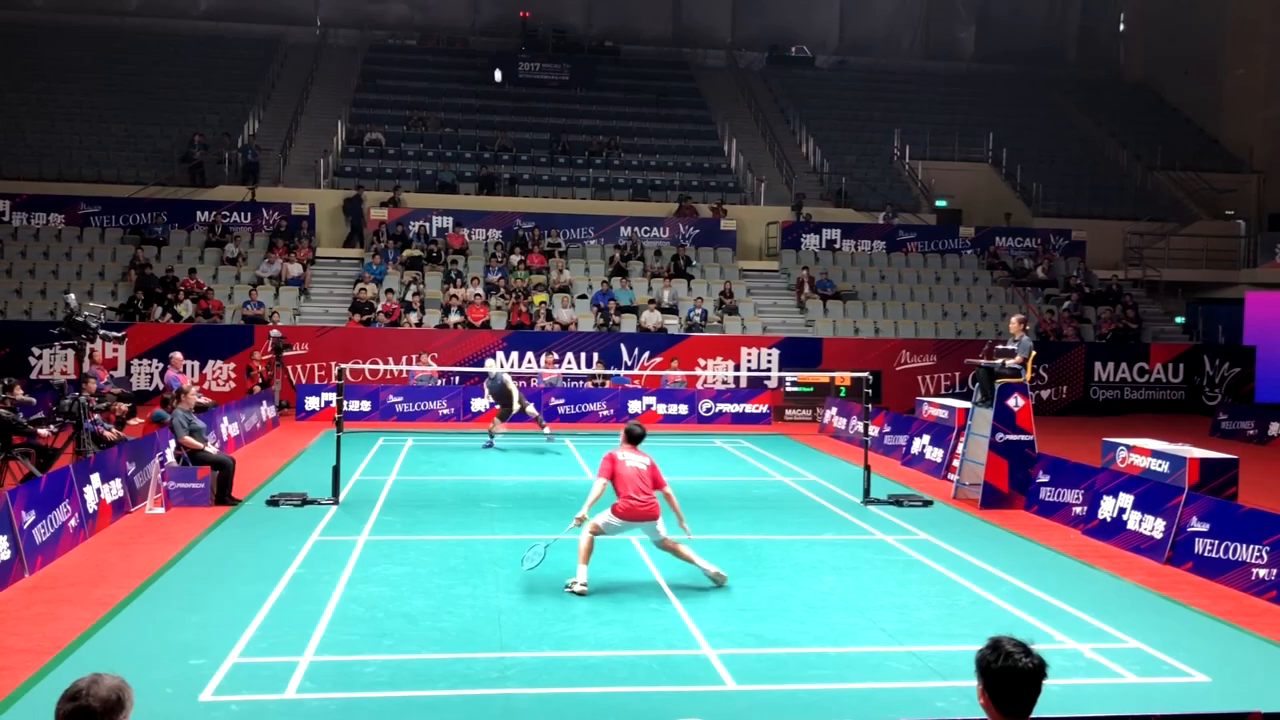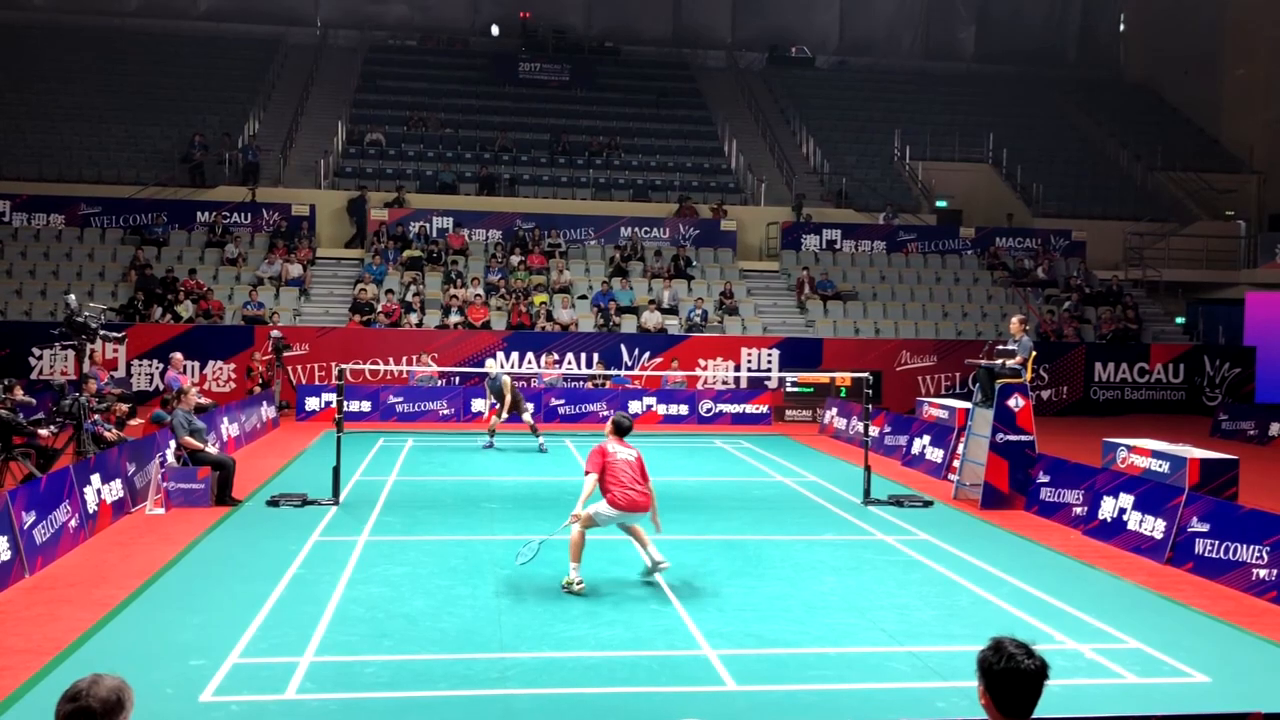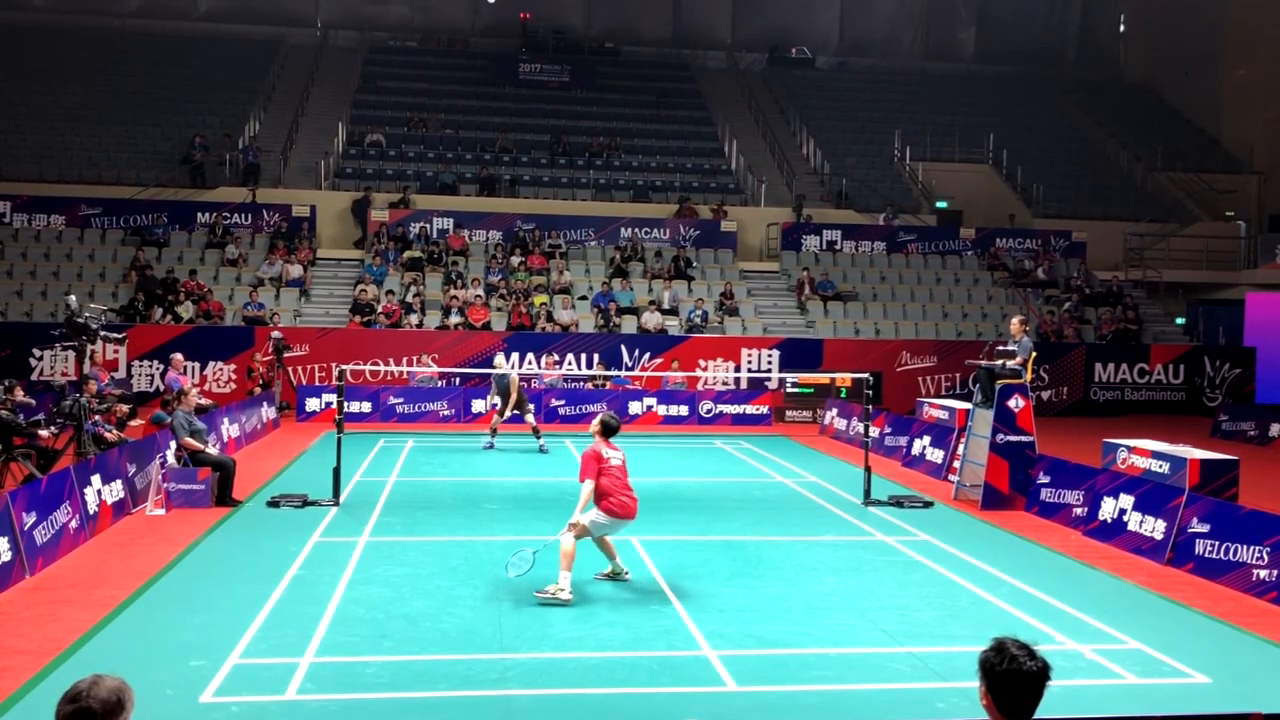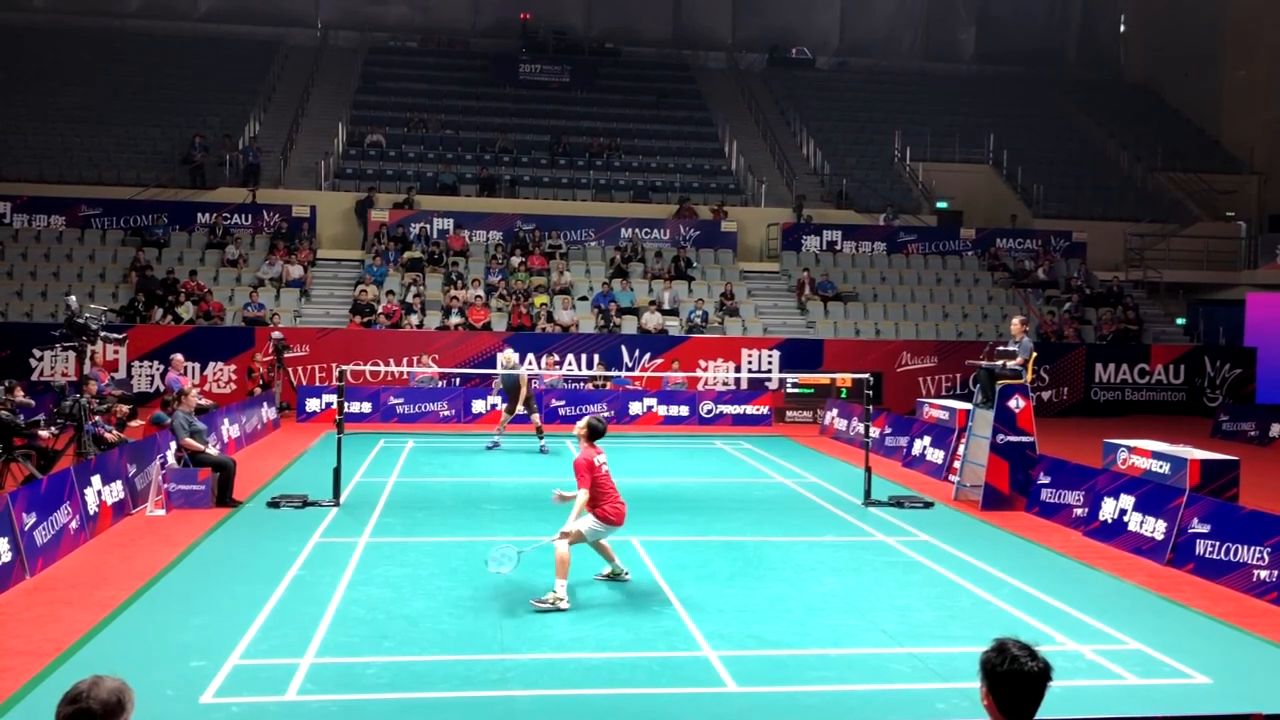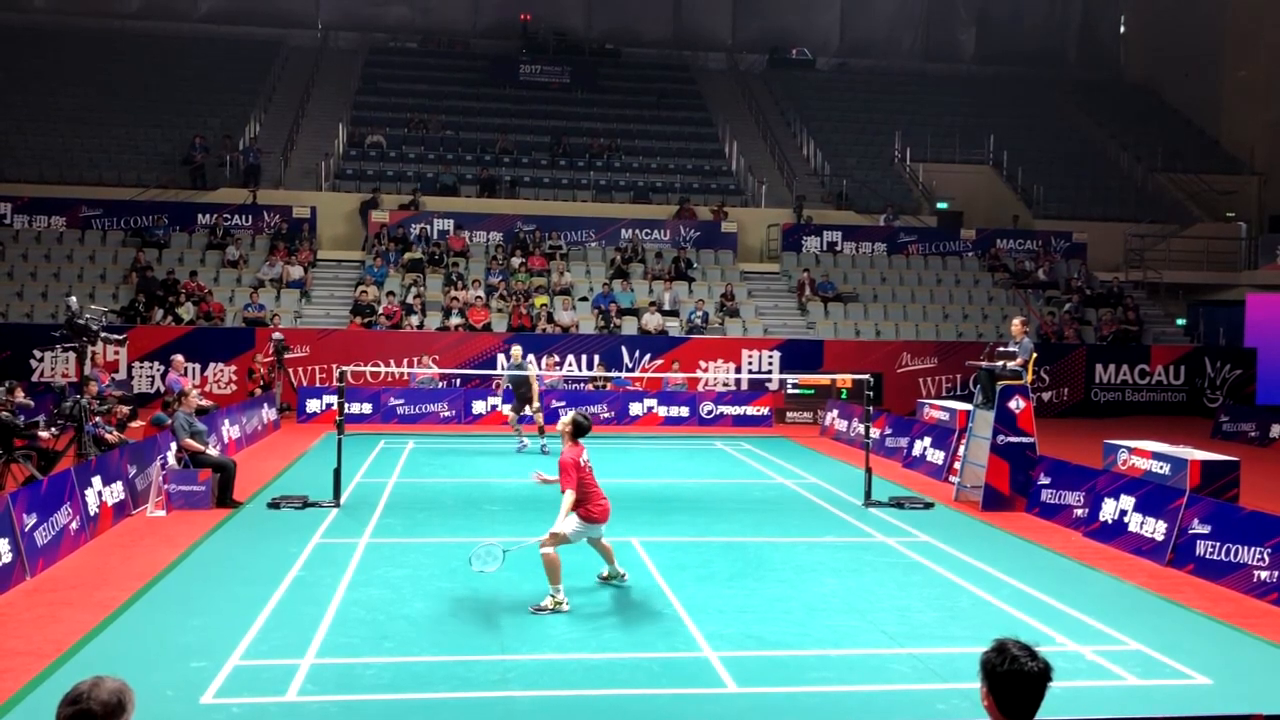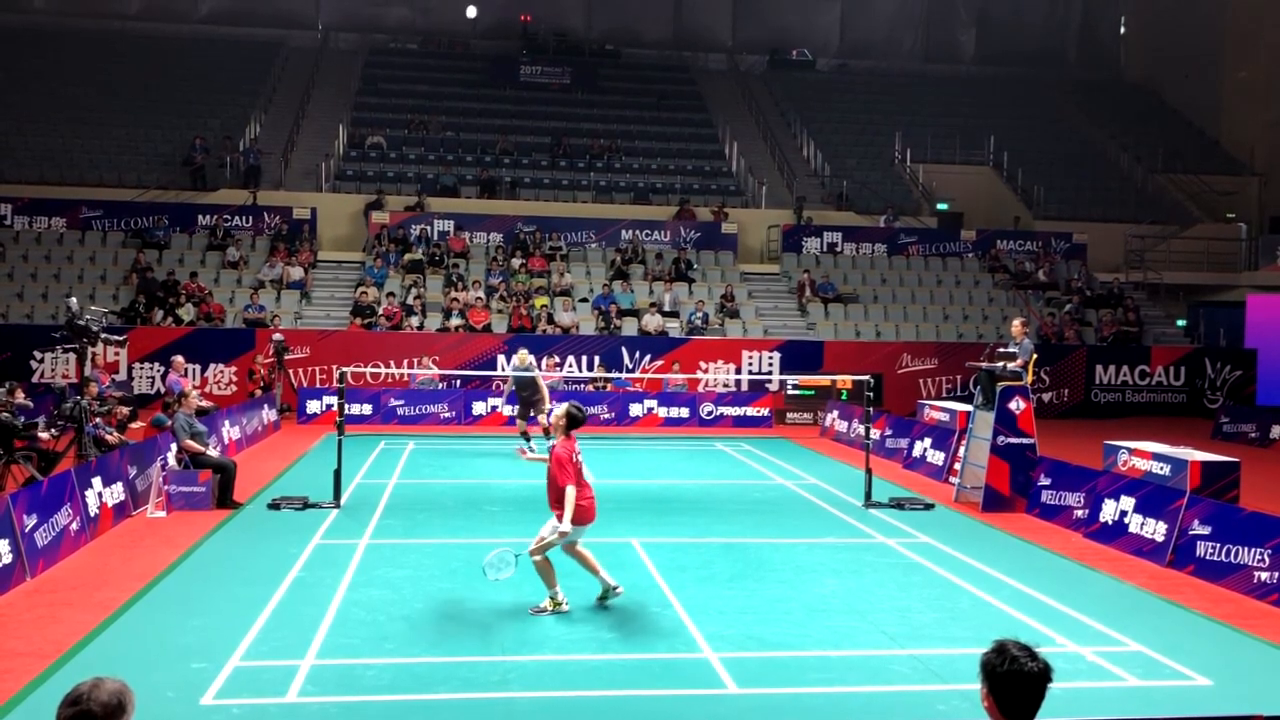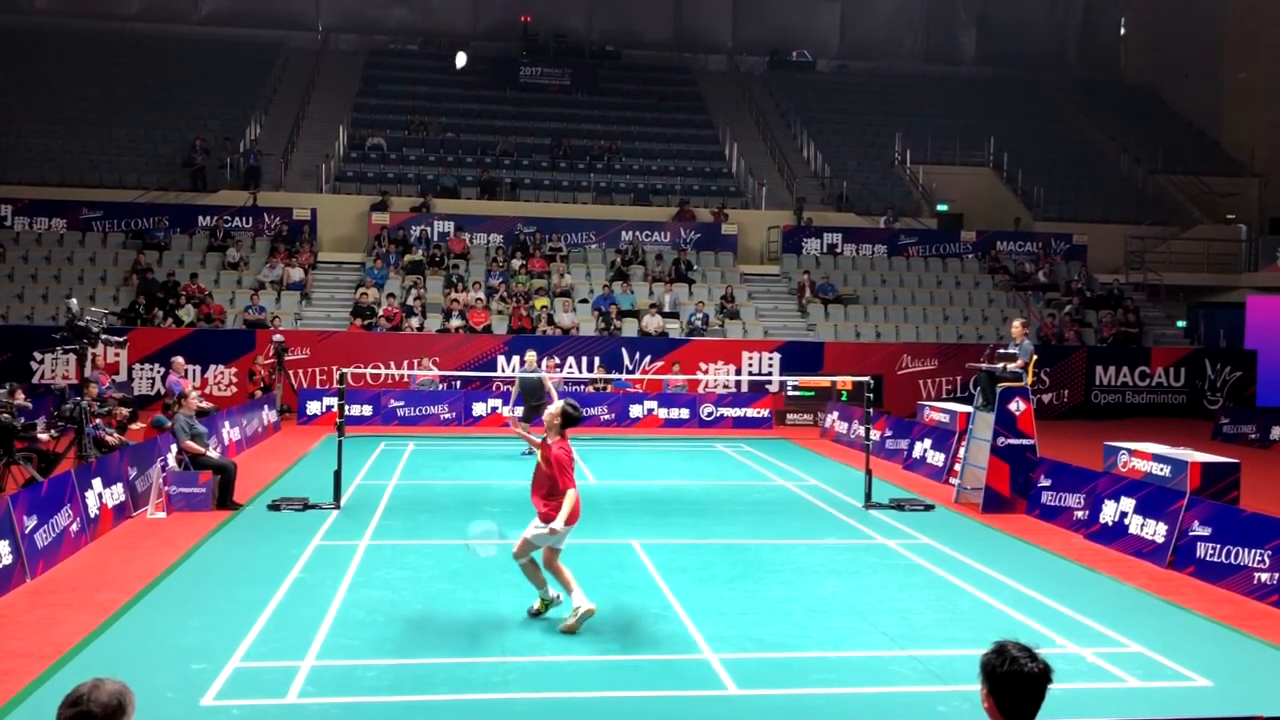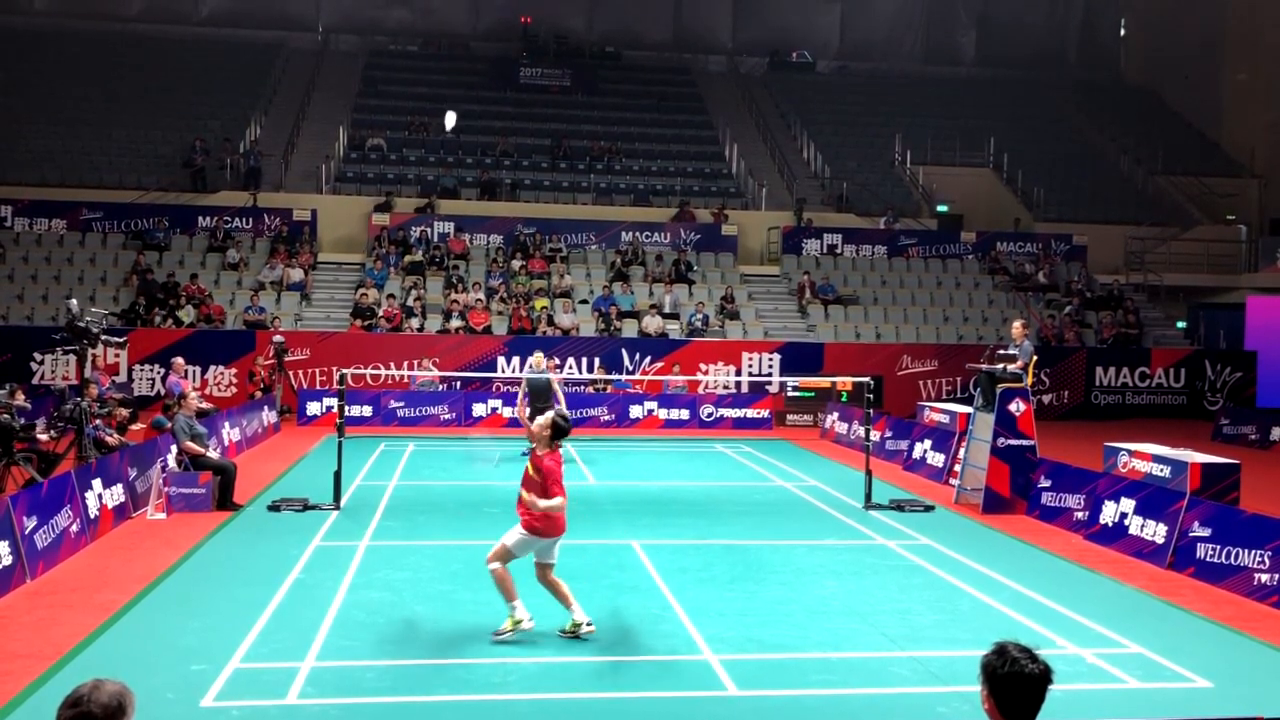
dt=0.5s
person 1, frame 1
left shoulder: (612, 456)
right shoulder: (648, 459)
left elbow: (601, 483)
right elbow: (667, 492)
left wrist: (585, 508)
right wrist: (681, 520)
left hip: (625, 511)
right hip: (651, 512)
left knee: (588, 530)
right knee: (664, 543)
left ankle: (580, 581)
right ankle: (708, 568)
person 1, frame 2
left shoulder: (601, 449)
right shoulder: (634, 452)
left elbow: (593, 478)
right elbow: (648, 485)
left wrist: (579, 506)
right wrist: (655, 514)
left hip: (619, 502)
right hip: (642, 504)
left knee: (579, 525)
right knee: (625, 522)
left ankle: (574, 579)
right ankle: (655, 559)
person 1, frame 3
left shoulder: (592, 452)
right shoulder: (618, 452)
left elbow: (589, 485)
left wrist: (577, 514)
left hip: (613, 509)
right hip: (630, 508)
left knee: (569, 535)
right knee: (596, 531)
left ankle: (562, 588)
right ankle: (618, 569)
person 1, frame 4
left shoulder: (582, 459)
right shoulder: (597, 452)
left elbow: (585, 494)
left wrist: (570, 523)
right wrist: (570, 496)
left hip: (605, 515)
right hip: (617, 511)
left knee: (562, 540)
right knee: (590, 535)
left ankle: (559, 596)
right ankle: (618, 570)
person 1, frame 5
left shoulder: (567, 457)
right shoulder: (578, 448)
left elbow: (570, 493)
left wrist: (558, 523)
right wrist: (552, 479)
left hip: (589, 513)
right hip: (600, 507)
left knee: (547, 544)
right knee: (595, 538)
left ankle: (558, 599)
right ankle: (615, 572)
person 1, frame 6
left shoulder: (560, 451)
right shoulder: (569, 441)
left elbow: (570, 488)
left wrist: (566, 521)
right wrist: (534, 457)
left hip: (574, 512)
right hip: (586, 507)
left knee: (536, 551)
right knee: (570, 547)
left ankle: (557, 600)
right ankle: (608, 584)
person 1, frame 7
left shoulder: (558, 453)
right shoulder: (552, 439)
left elbow: (571, 490)
right elbow: (542, 447)
left wrist: (560, 520)
right wrist: (523, 434)
left hip: (553, 514)
right hip: (555, 513)
left knee: (520, 553)
right knee: (551, 562)
left ankle: (547, 597)
right ankle: (581, 603)
person 1, frame 8
left shoulder: (549, 464)
right shoulder: (543, 447)
left elbow: (561, 503)
right elbow: (535, 440)
left wrist: (542, 504)
left hip: (537, 525)
right hip: (550, 526)
left knee: (494, 560)
right knee: (545, 575)
left ankle: (518, 616)
right ankle: (581, 620)
